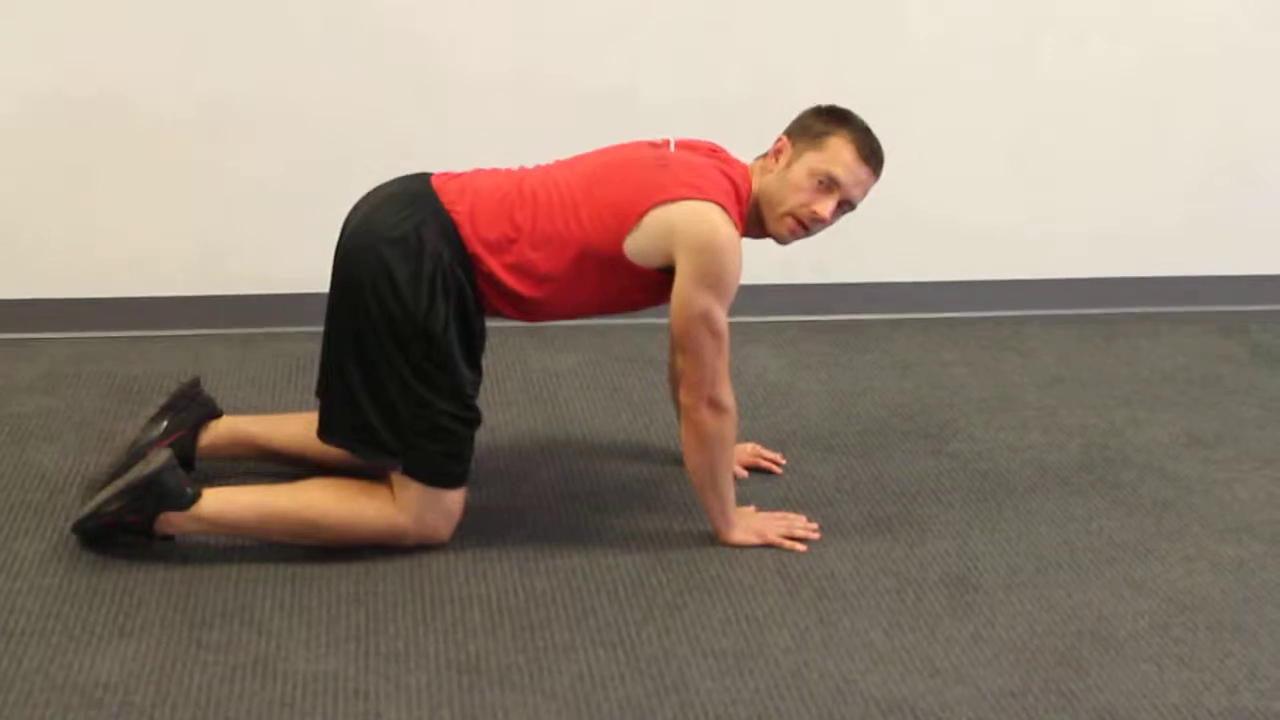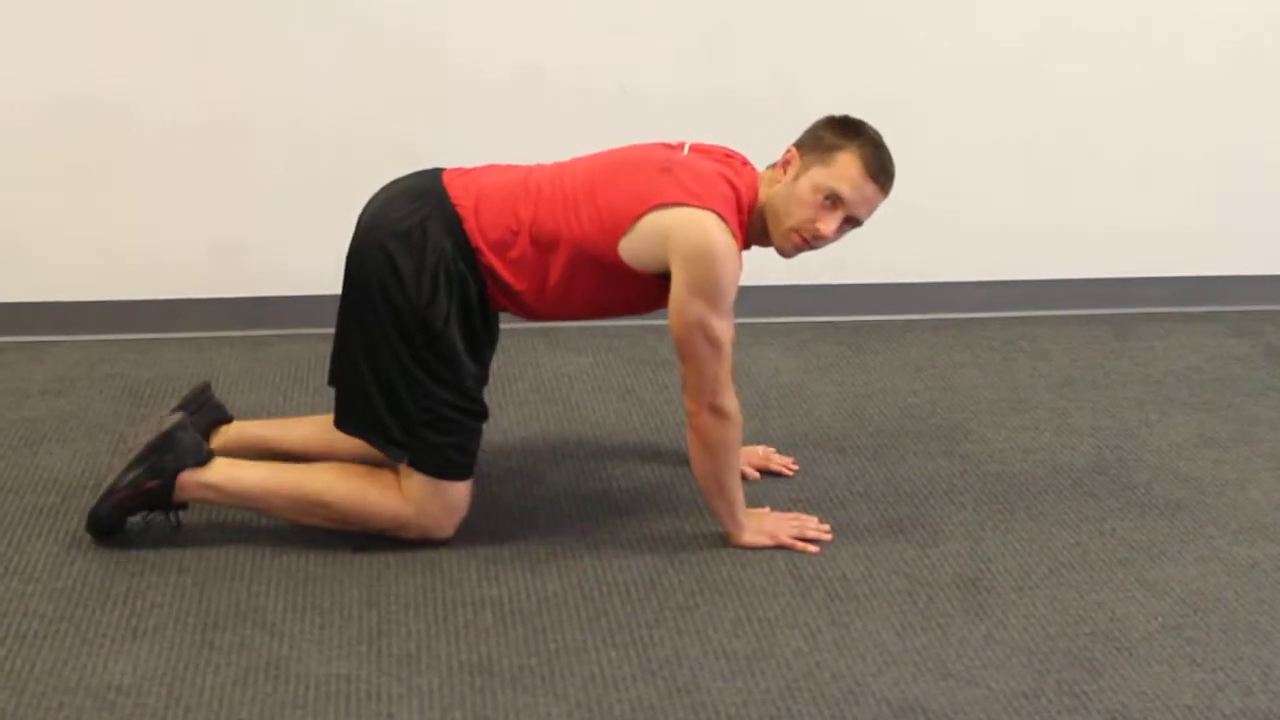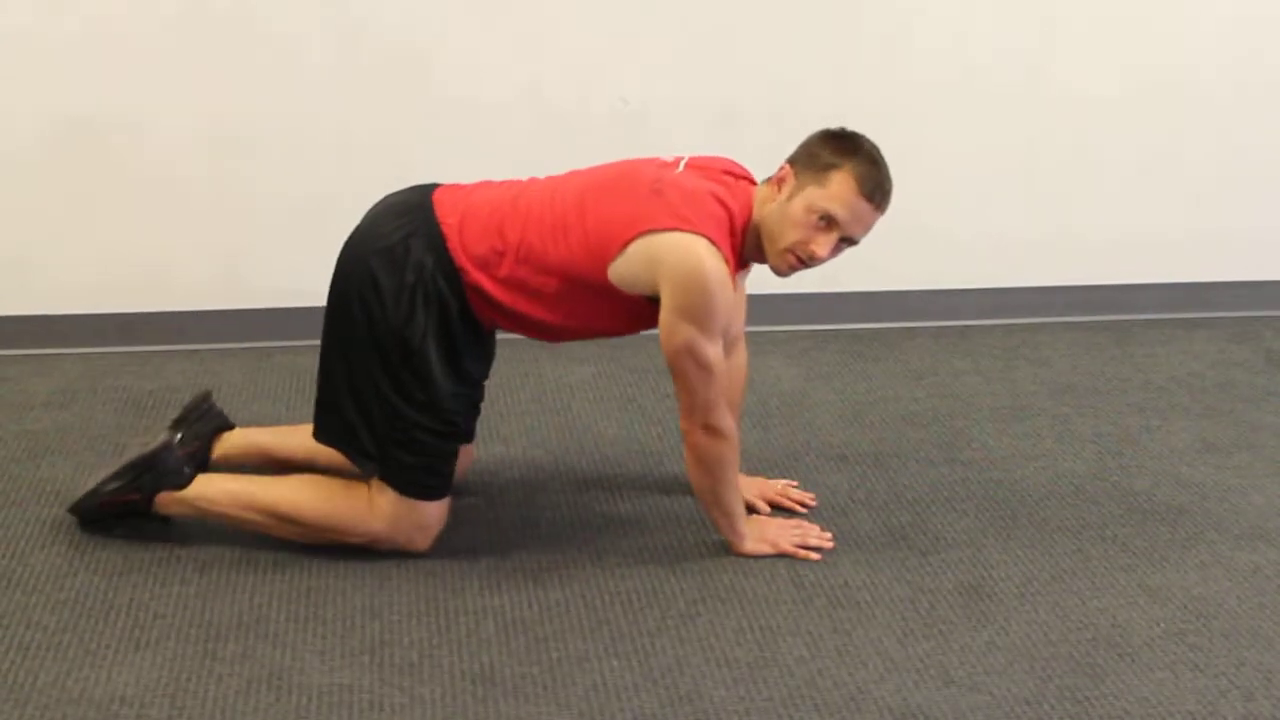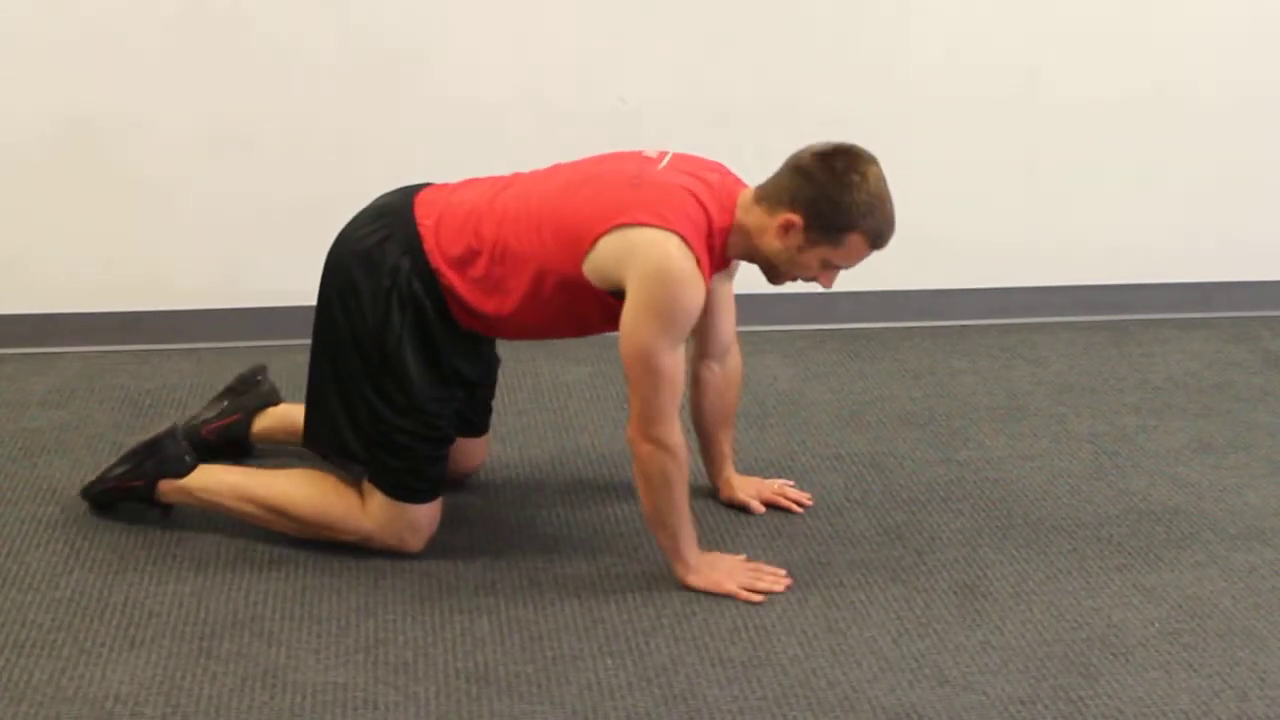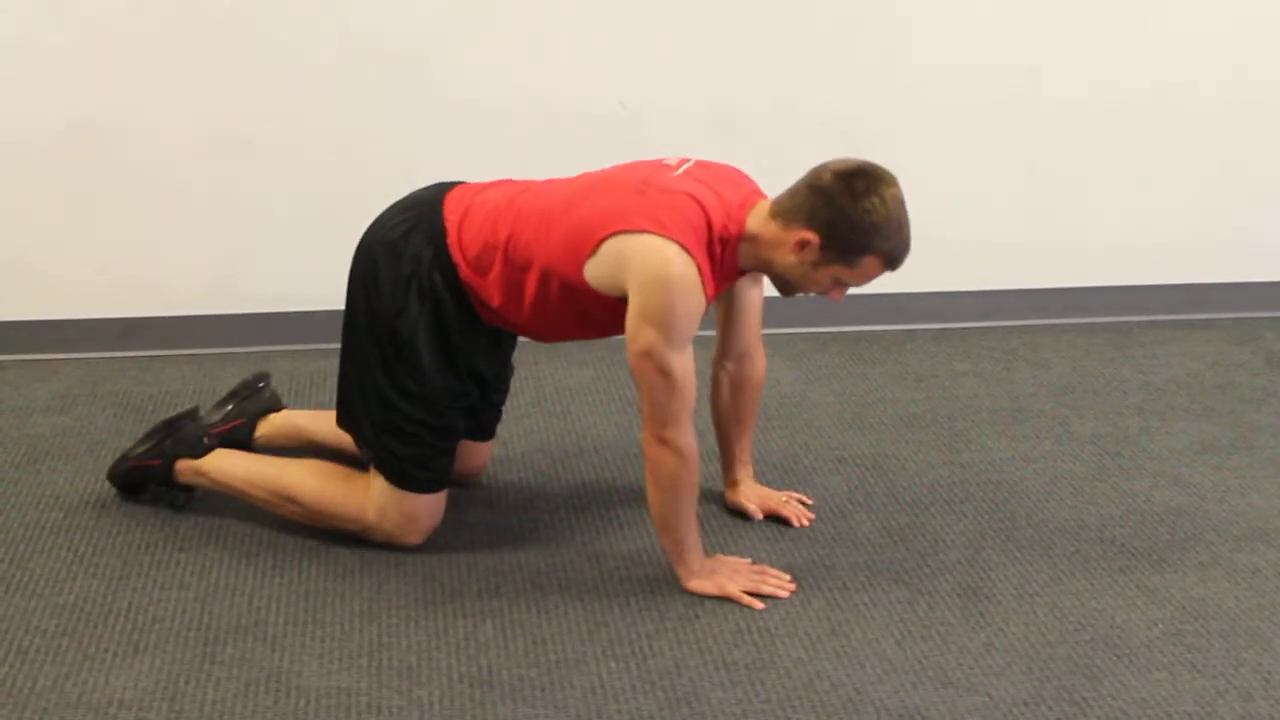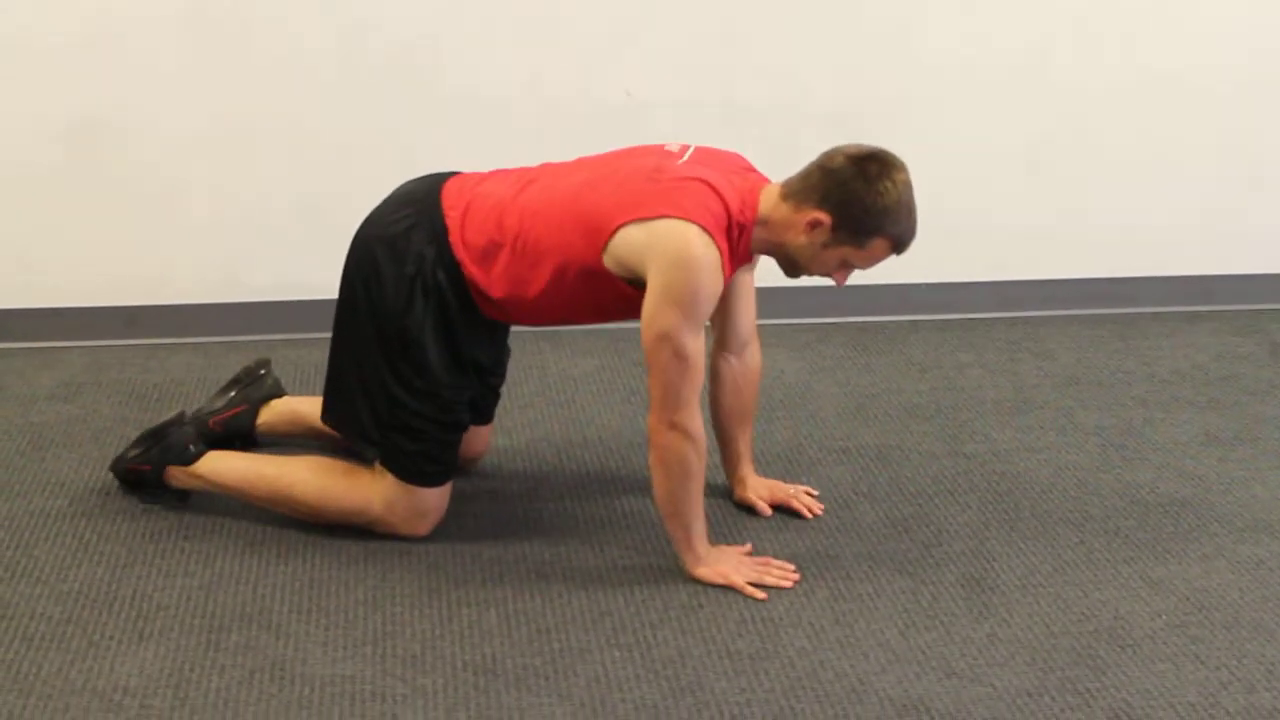
dt=0.5s
person 1, frame 1
left shoulder: (709, 173)
right shoulder: (712, 230)
left elbow: (686, 349)
right elbow: (707, 395)
left wrist: (710, 447)
right wrist: (728, 522)
left hip: (410, 224)
right hip: (417, 262)
left knee: (400, 446)
right knee: (426, 512)
left ankle: (202, 429)
right ankle: (173, 502)
person 1, frame 2
left shoulder: (728, 176)
right shoulder: (708, 236)
left elbow: (711, 338)
right elbow: (708, 400)
left wrist: (721, 449)
right wrist: (739, 523)
left hip: (427, 221)
right hip: (424, 254)
left knee: (414, 443)
right knee: (431, 508)
left ankle: (215, 430)
right ankle: (190, 470)
person 1, frame 3
left shoulder: (733, 193)
right shoulder: (698, 259)
left elbow: (729, 353)
right elbow: (706, 424)
left wrist: (735, 480)
right wrist: (739, 530)
left hip: (431, 239)
right hip: (407, 277)
left knee: (437, 463)
right knee: (408, 522)
left ankle: (217, 442)
right ankle: (172, 488)
person 1, frame 4
left shoulder: (723, 200)
right shoulder: (670, 259)
left elbow: (717, 356)
right elbow: (653, 436)
left wrist: (728, 478)
right wrist: (689, 563)
left hip: (429, 240)
right hip: (392, 280)
left knee: (460, 458)
right knee: (401, 523)
left ankle: (260, 416)
right ankle: (178, 476)
person 1, frame 5
left shoulder: (747, 210)
right shoulder: (672, 264)
left elbow: (741, 358)
right elbow: (666, 437)
left wrist: (741, 479)
right wrist: (693, 567)
left hip: (460, 246)
right hip: (415, 272)
left knee: (463, 461)
right knee: (405, 516)
left ankle: (259, 420)
right ankle: (190, 457)
person 1, frame 6
left shoulder: (744, 194)
right shoulder: (692, 249)
left elbow: (735, 350)
right elbow: (673, 422)
left wrist: (744, 474)
right wrist: (698, 556)
left hip: (450, 227)
right hip: (413, 268)
left knee: (462, 447)
right knee: (409, 507)
left ankle: (262, 408)
right ankle: (185, 461)
